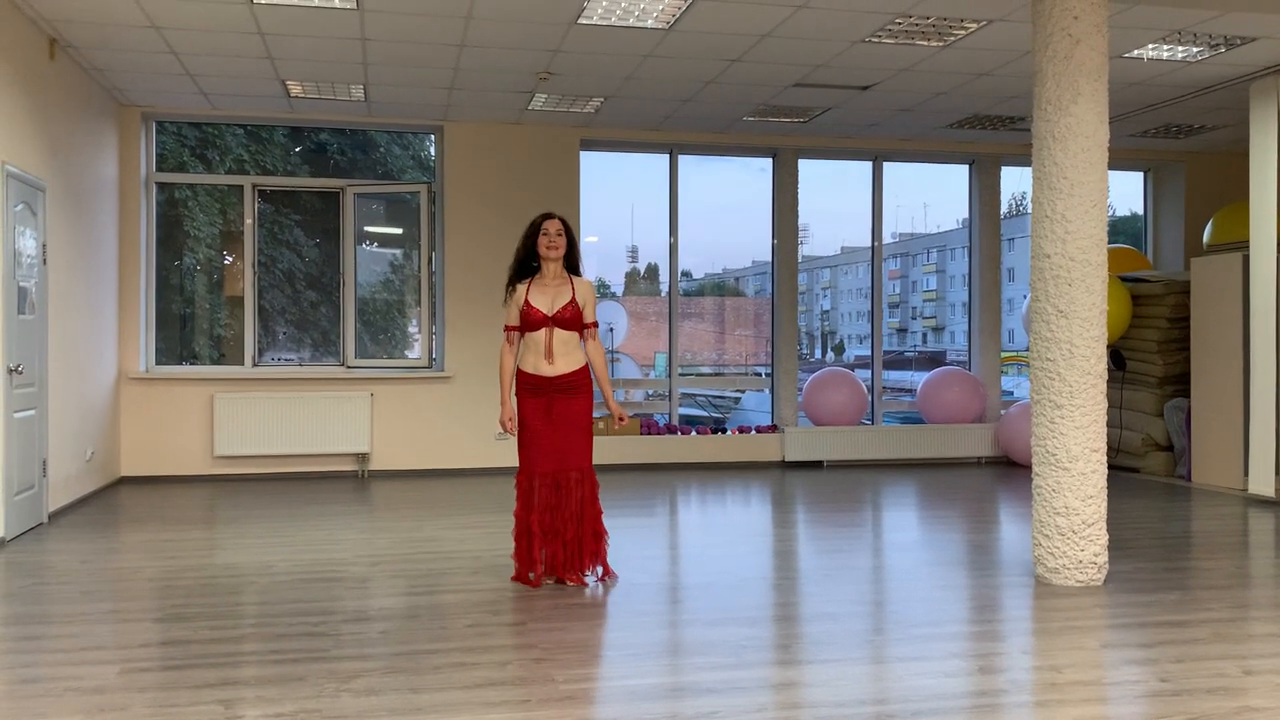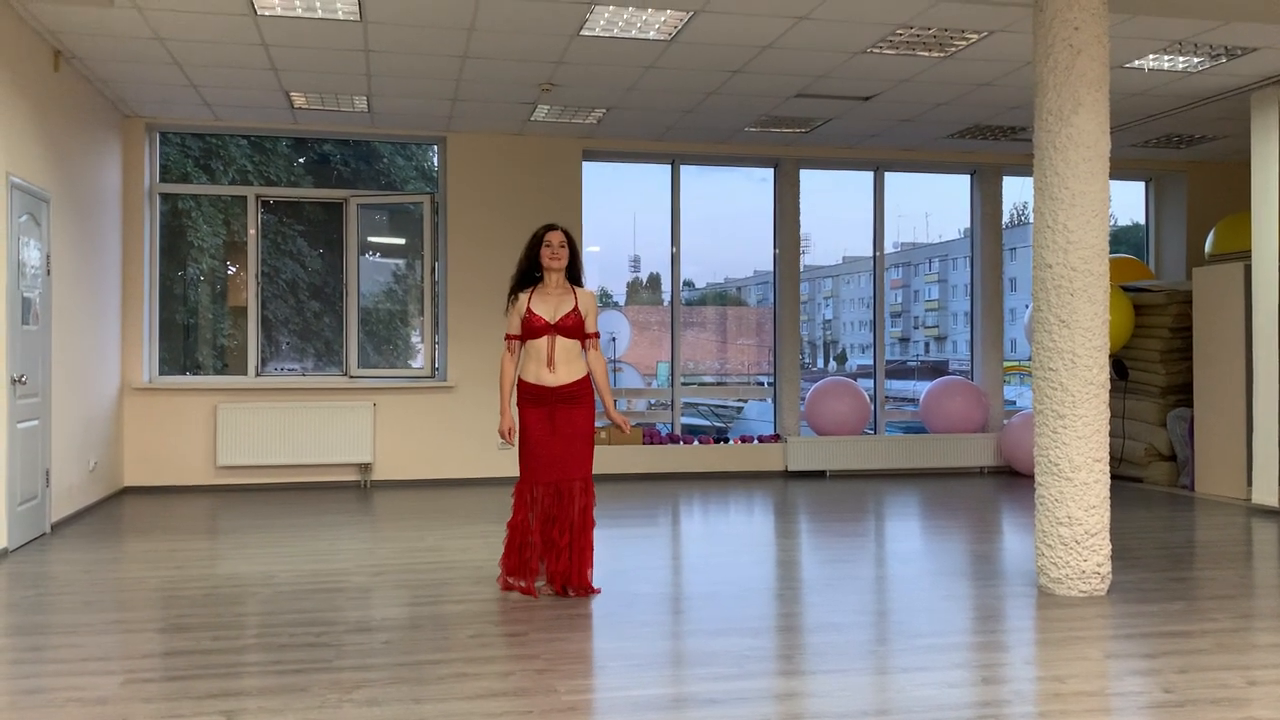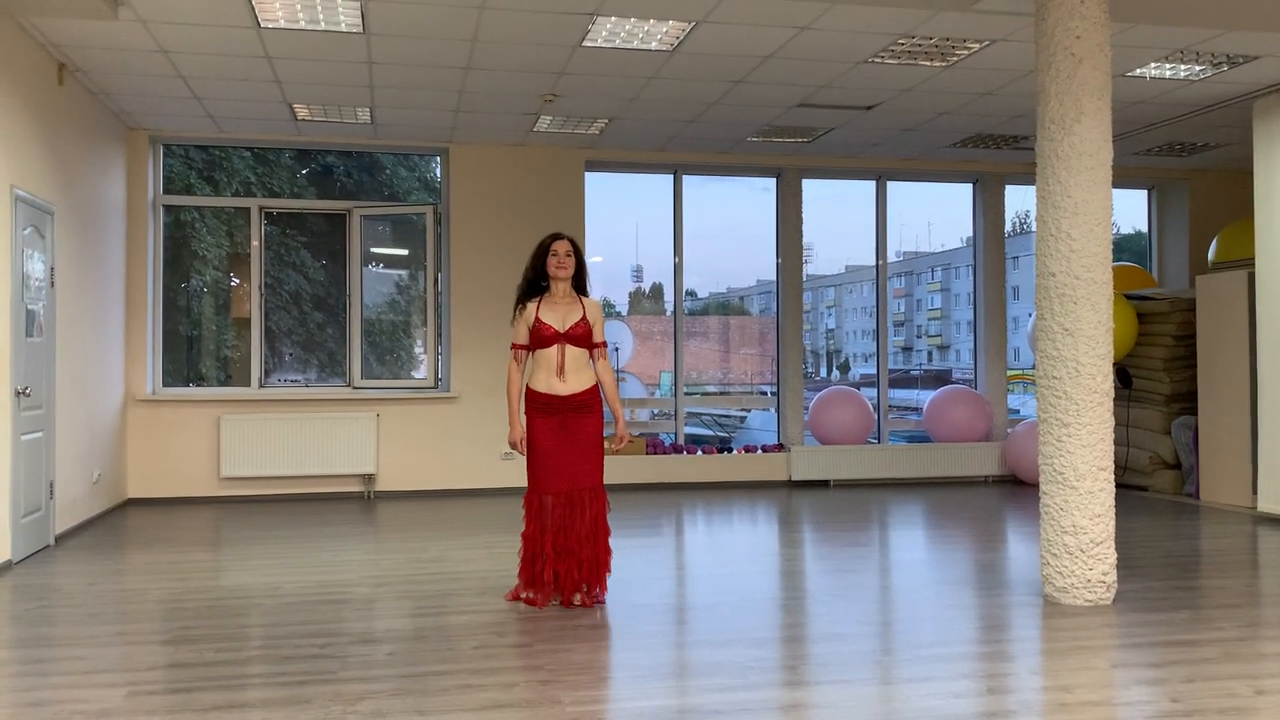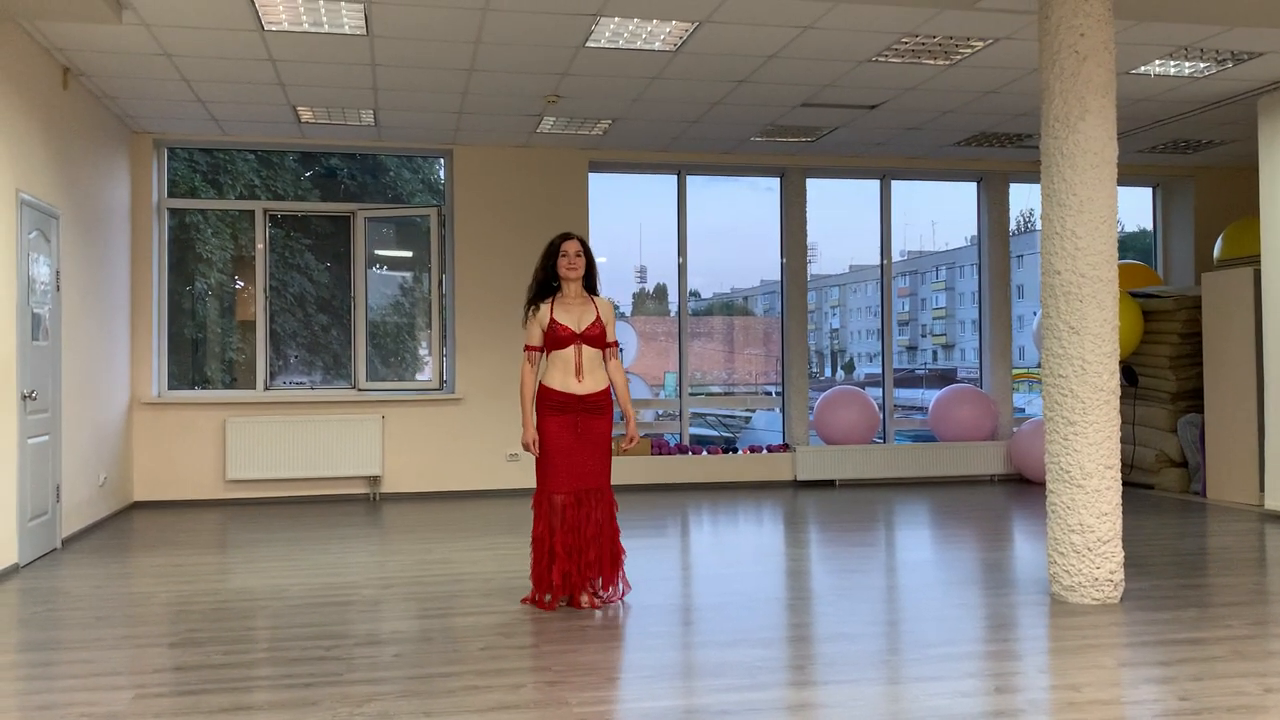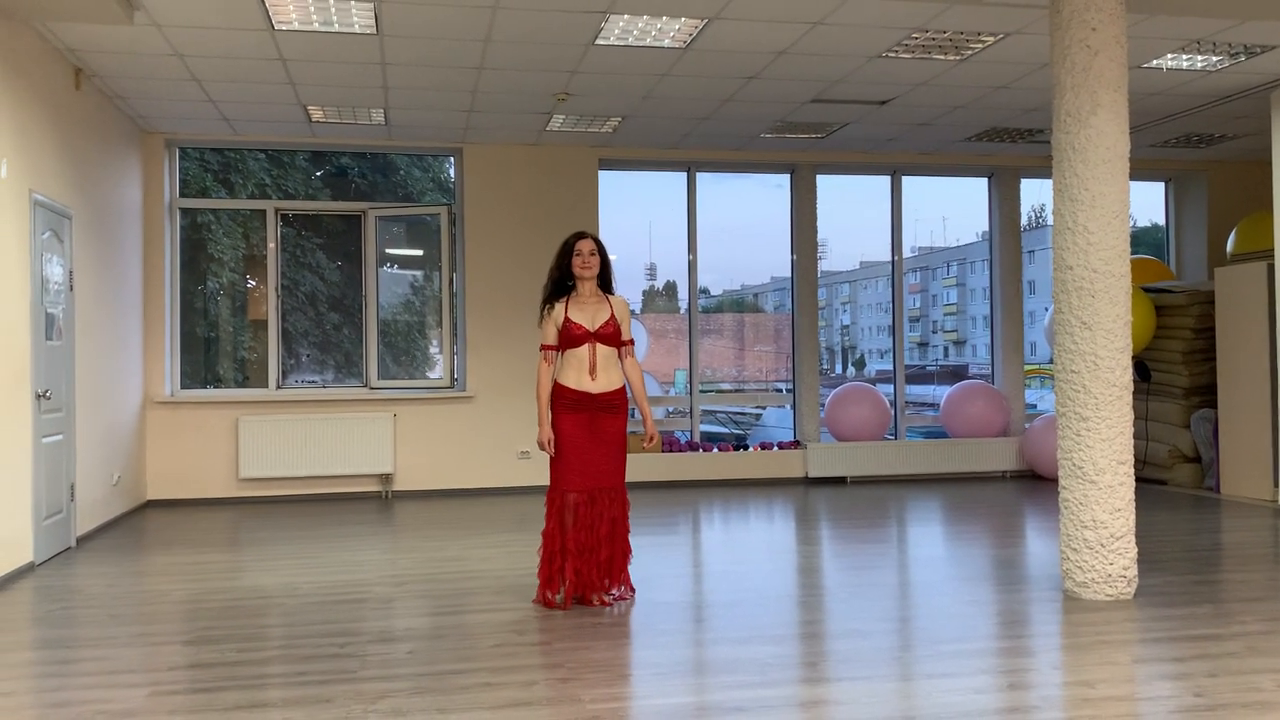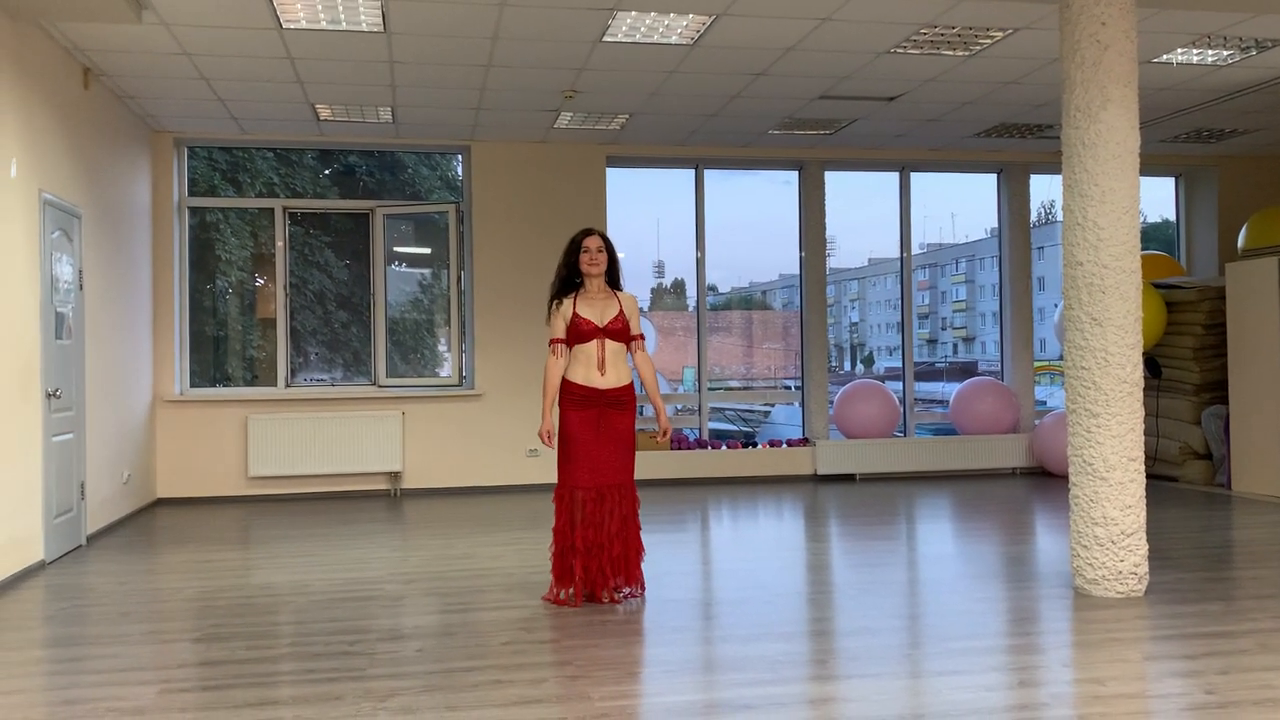
dt=0.4s
person 1, frame 1
left shoulder: (582, 289)
right shoulder: (520, 291)
left elbow: (593, 345)
right elbow: (509, 347)
left wrist: (610, 399)
right wrist: (505, 402)
left hip: (574, 390)
right hip: (532, 392)
left knee: (574, 473)
right knee: (537, 475)
left ankle: (572, 563)
right ankle: (540, 562)
person 1, frame 2
left shoulder: (585, 299)
right shoulder: (522, 300)
left elbow: (594, 355)
right elbow: (510, 356)
left wrist: (611, 408)
right wrist: (505, 411)
left hip: (576, 400)
right hip: (533, 402)
left knee: (574, 483)
right knee: (538, 483)
left ankle: (572, 573)
right ankle: (539, 571)
person 1, frame 3
left shoulder: (591, 308)
right shoulder: (528, 310)
left elbow: (602, 364)
right elbow: (516, 366)
left wrist: (619, 417)
right wrist: (514, 421)
left hip: (585, 409)
right hip: (542, 410)
left knee: (585, 493)
right knee: (547, 493)
left ankle: (579, 584)
right ankle: (545, 583)
person 1, frame 4
left shoulder: (604, 308)
right shoulder: (541, 311)
left elbow: (614, 363)
right elbow: (529, 367)
left wrist: (630, 417)
right wrist: (527, 422)
left hip: (597, 410)
right hip: (555, 409)
left knee: (594, 493)
right knee: (557, 493)
left ankle: (589, 583)
right ankle: (555, 584)
person 1, frame 5
left shoulder: (618, 307)
right shoulder: (555, 310)
left elbow: (629, 362)
right elbow: (546, 366)
left wrist: (647, 416)
right wrist: (543, 422)
left hip: (611, 408)
right hip: (569, 408)
left knee: (607, 491)
right knee: (570, 491)
left ankle: (603, 581)
right ankle: (568, 582)
person 1, frame 6
left shoulder: (627, 303)
right shoulder: (564, 305)
left elbow: (641, 357)
right elbow: (556, 359)
left wrist: (660, 409)
right wrist: (546, 413)
left hip: (620, 403)
right hip: (577, 403)
left knee: (617, 487)
right knee: (579, 487)
left ankle: (613, 579)
right ankle: (578, 580)
